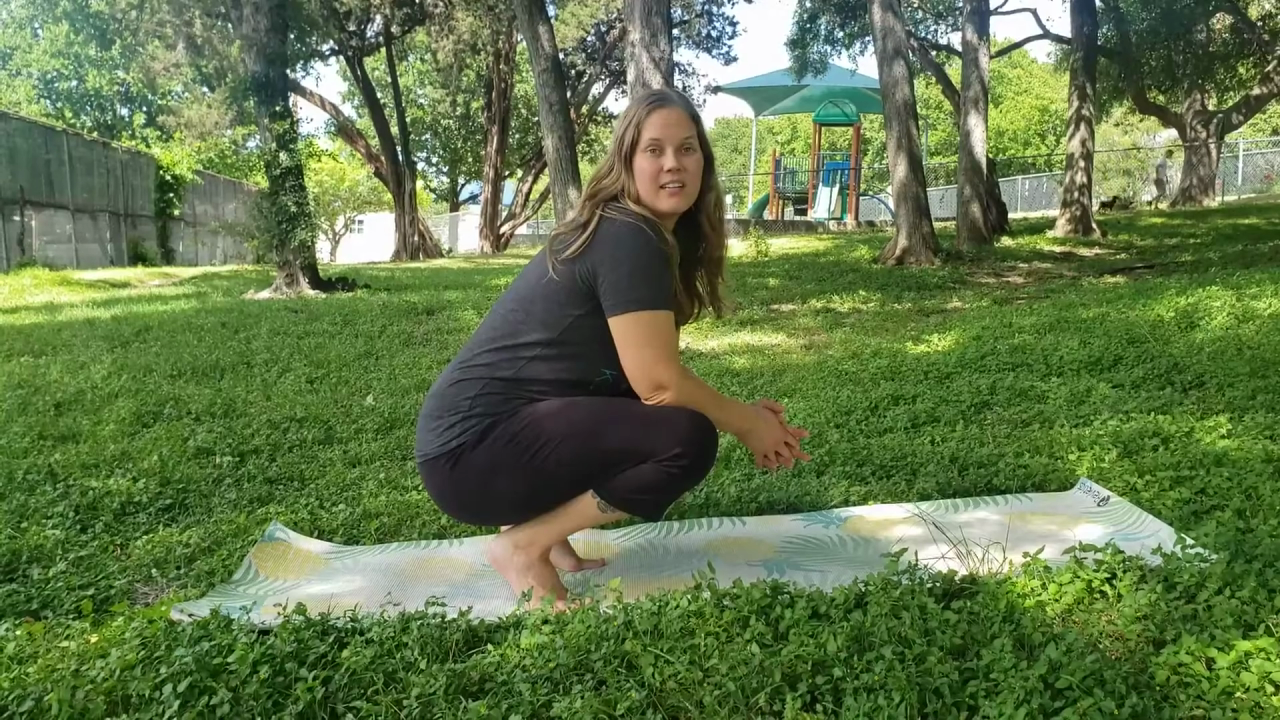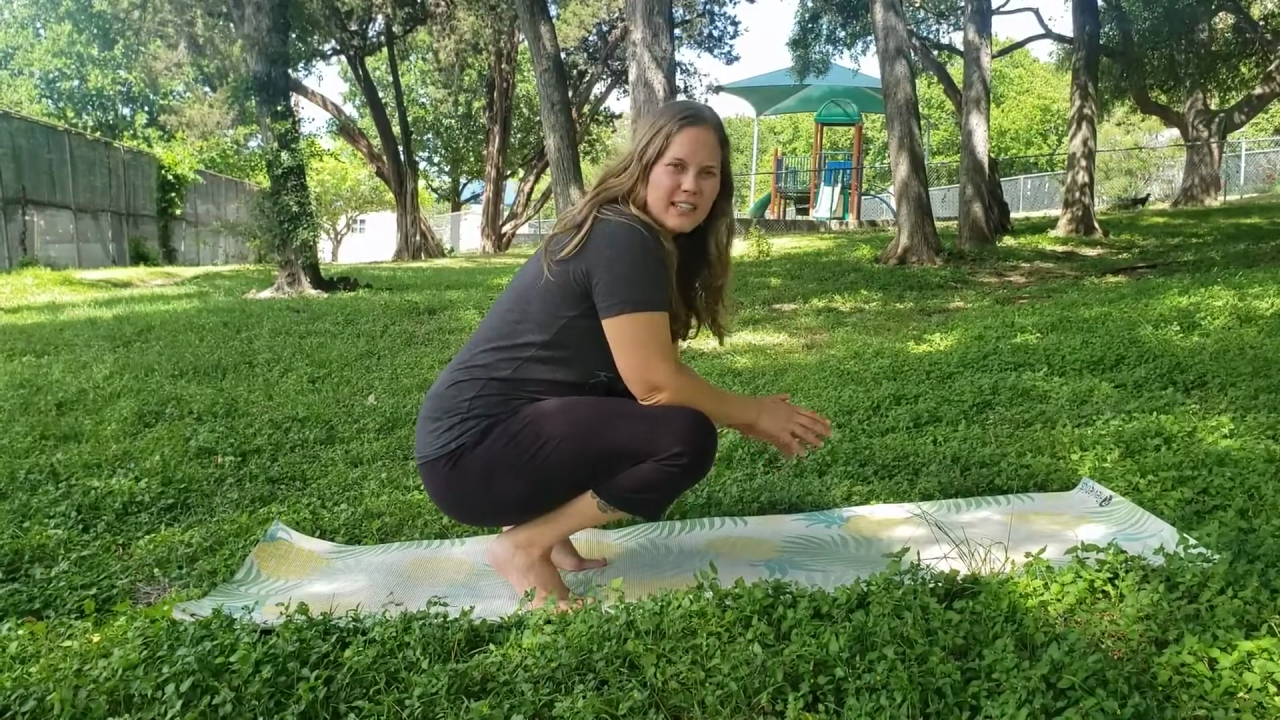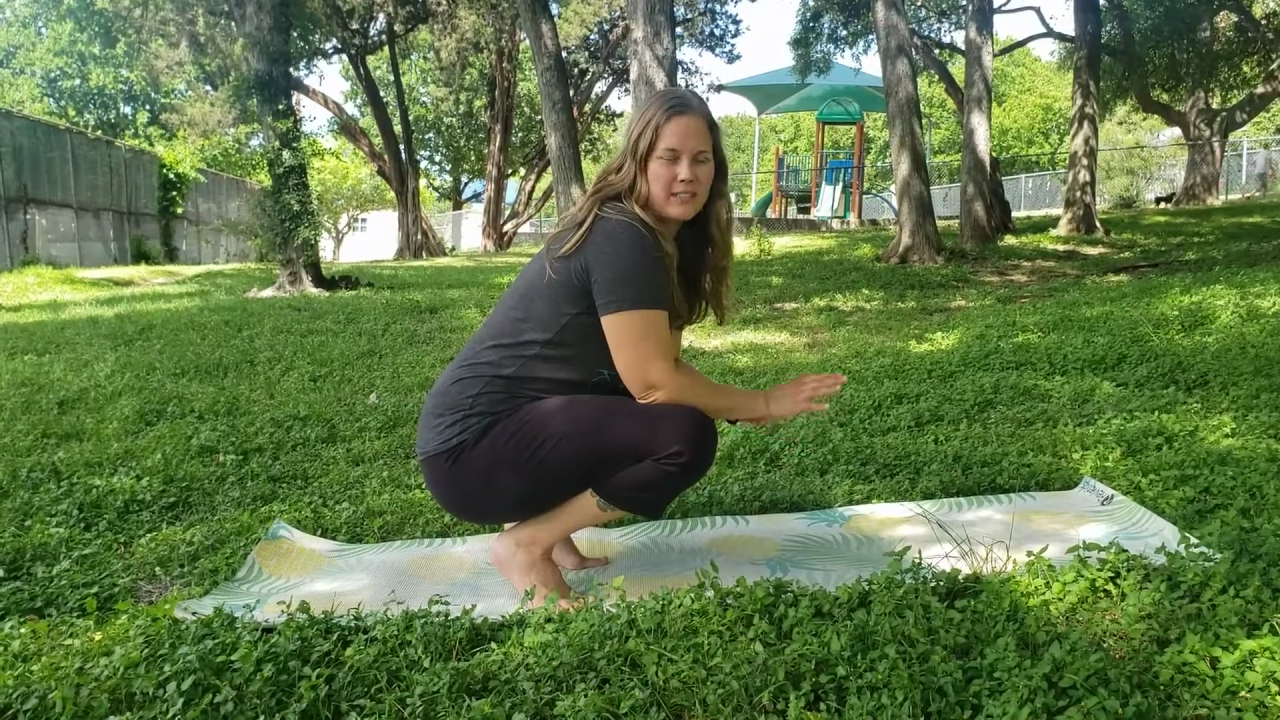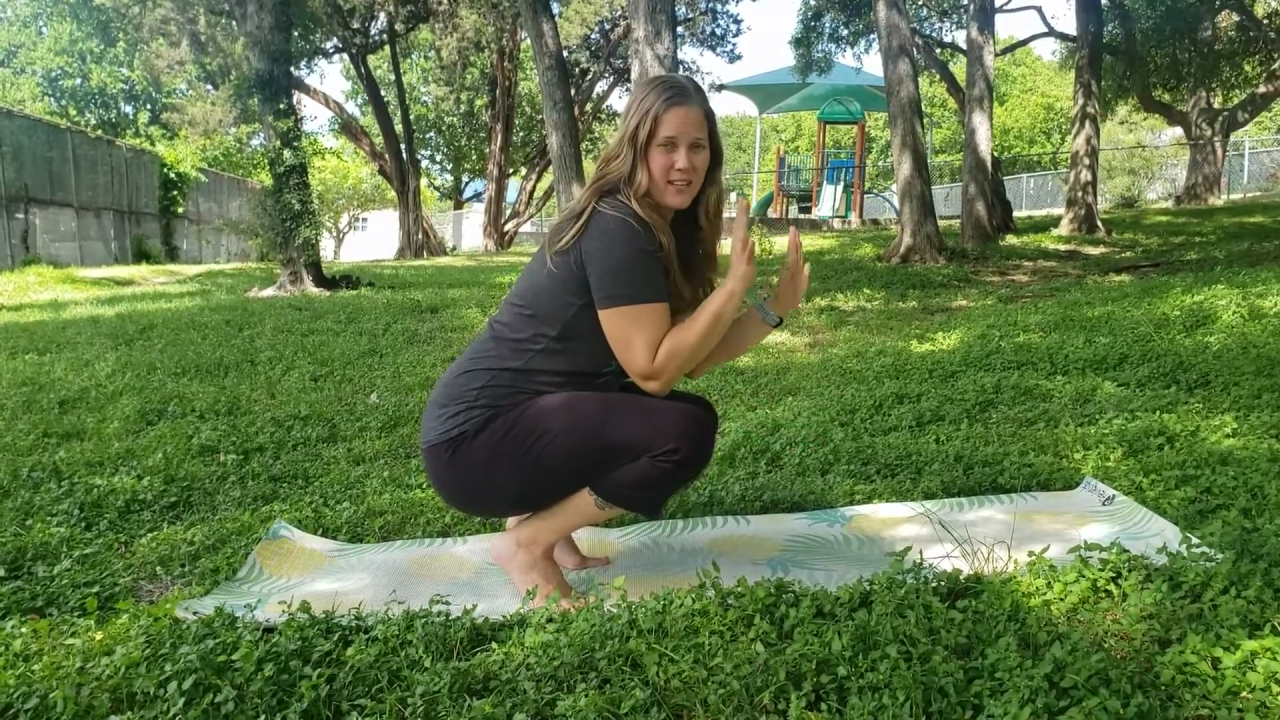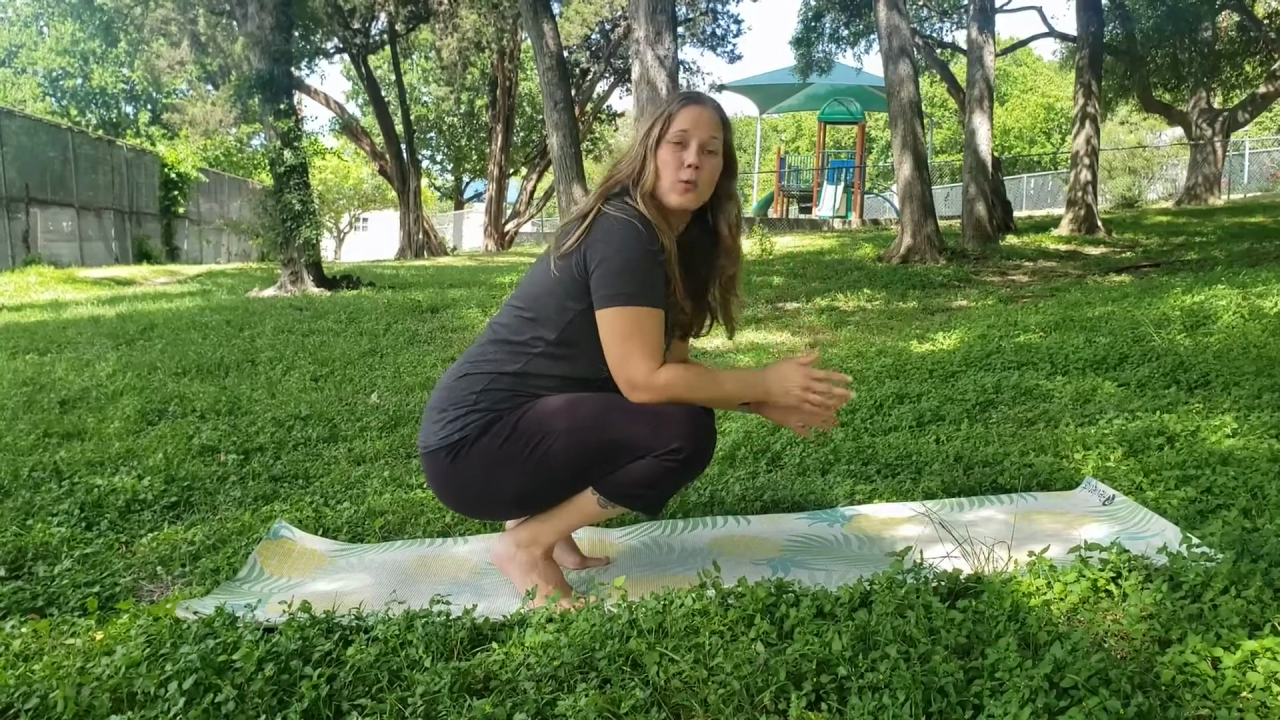
dt=1s
person 1, frame 1
left shoulder: (662, 237)
right shoulder: (627, 238)
left elbow: (655, 377)
right elbow: (660, 383)
left wrist: (743, 414)
right wrist: (746, 423)
left hip: (519, 425)
right hip: (472, 449)
left knee: (676, 415)
right knee: (688, 440)
left ankle: (538, 520)
right ankle: (523, 544)
person 1, frame 2
left shoulder: (662, 241)
right shoulder: (623, 240)
left elbow: (660, 367)
right elbow: (656, 384)
left wrist: (742, 412)
right wrist: (753, 413)
left hip: (520, 425)
right hip: (471, 451)
left knee: (681, 411)
right knee: (686, 439)
left ankle: (539, 518)
right ankle: (524, 544)
person 1, frame 3
left shoulder: (666, 238)
right shoulder: (621, 238)
left elbow: (662, 367)
right elbow: (653, 383)
left wrist: (747, 406)
right wrist: (763, 402)
left hip: (527, 422)
right hip: (472, 447)
left knee: (688, 411)
right knee: (686, 438)
left ankle: (539, 517)
right ankle: (526, 544)
person 1, frame 4
left shoulder: (671, 228)
right shoulder: (617, 230)
left elbow: (690, 359)
right elbow: (655, 371)
left wrist: (776, 307)
right wrist: (736, 282)
left hip: (536, 416)
right hip: (476, 438)
left knee: (692, 415)
right knee: (684, 434)
left ankle: (539, 512)
right ankle: (527, 543)
person 1, frame 5
left shoulder: (685, 243)
right shoulder: (623, 233)
left elbow: (671, 367)
right elbow: (643, 380)
left wrist: (764, 401)
right wrist: (768, 382)
left hip: (532, 420)
right hip: (476, 441)
left knee: (688, 414)
right knee: (685, 435)
left ankle: (542, 513)
right ankle: (526, 545)
